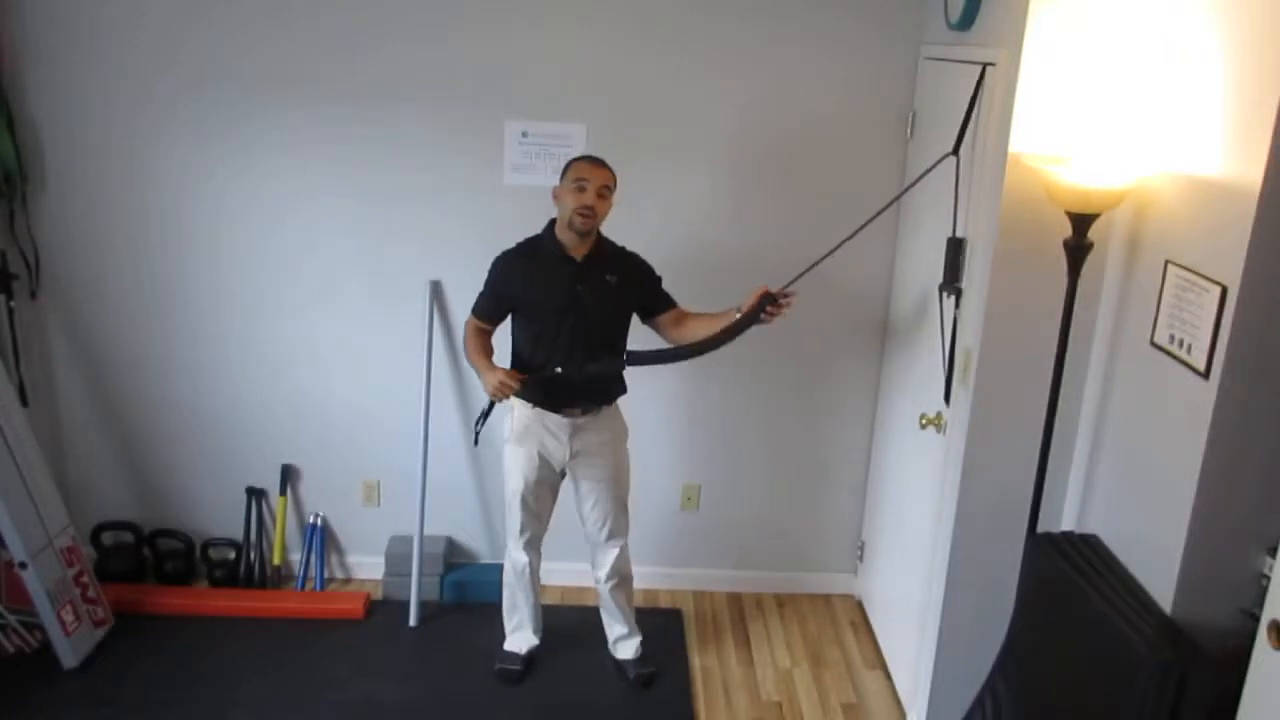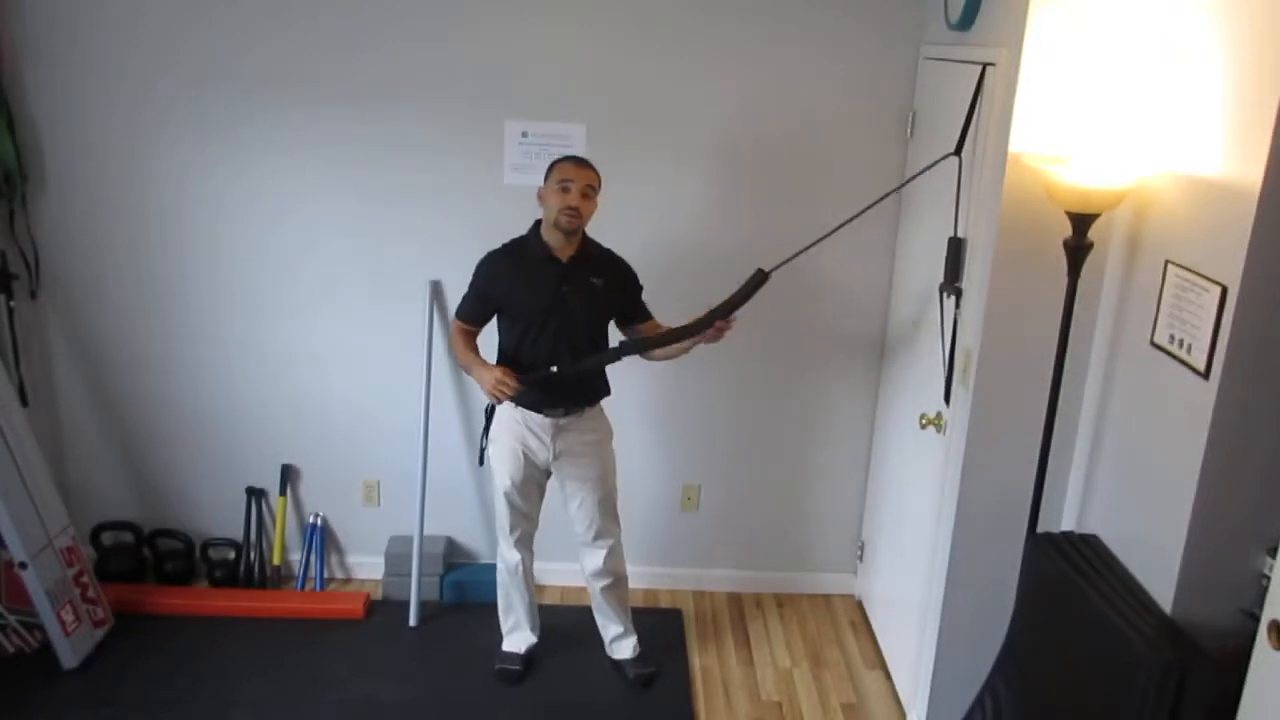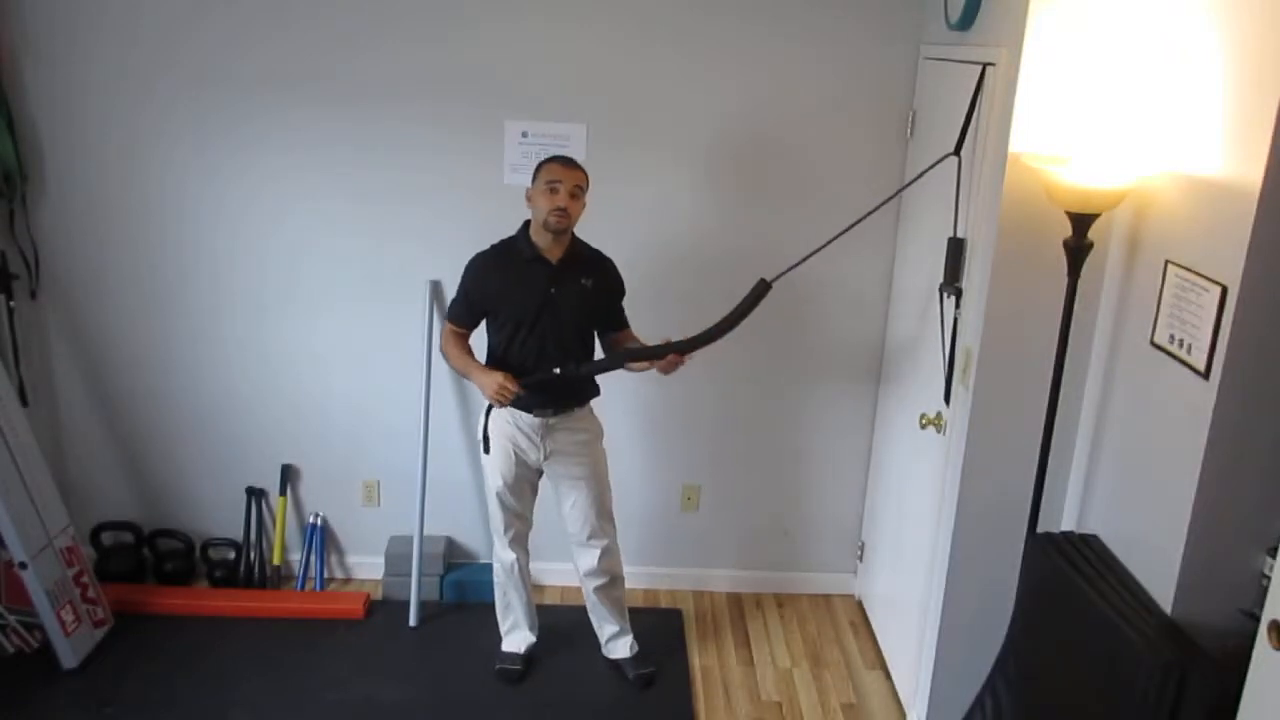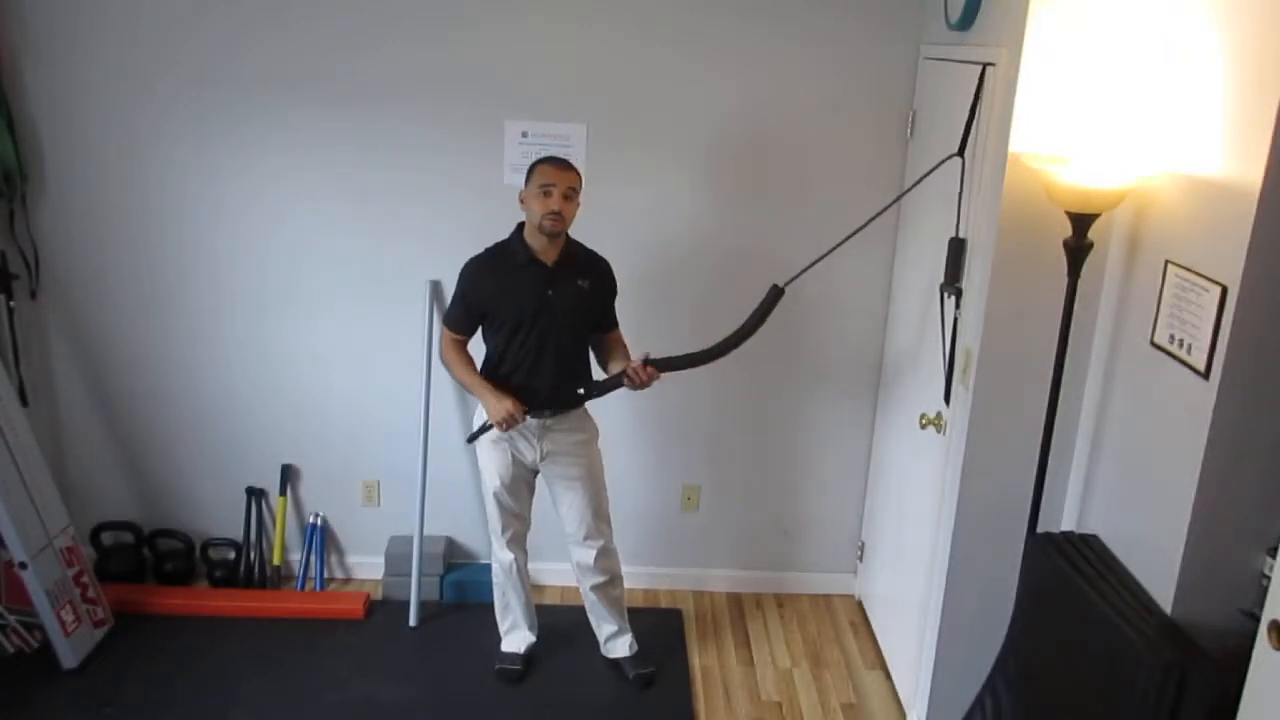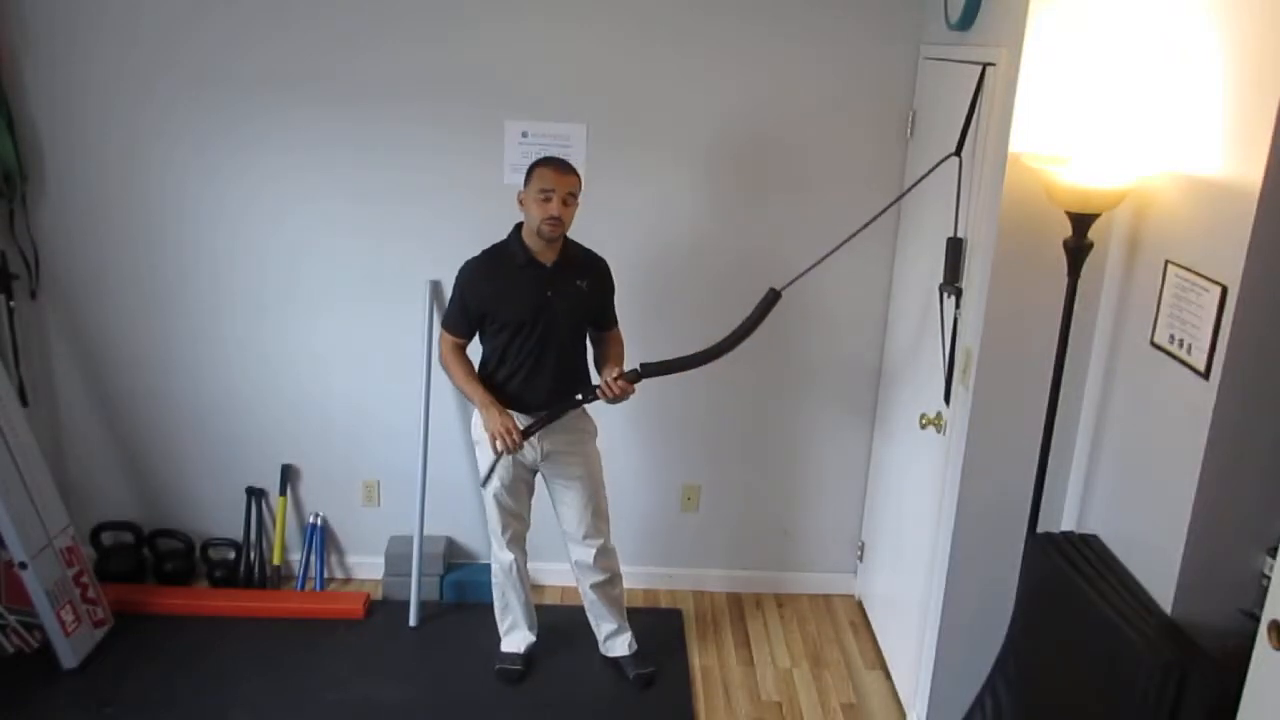
dt=0.2s
person 1, frame 1
left shoulder: (628, 269)
right shoulder: (516, 263)
left elbow: (677, 327)
right elbow: (475, 328)
left wrist: (742, 316)
right wrist: (485, 368)
left hip: (600, 424)
right hip: (531, 422)
left knee: (610, 541)
right knee: (523, 540)
left ankle: (624, 644)
right ankle: (518, 639)
person 1, frame 2
left shoulder: (612, 270)
right shoulder: (501, 264)
left elbow: (648, 339)
right elbow: (460, 332)
left wrist: (695, 336)
right wrist: (480, 368)
left hip: (585, 424)
right hip: (517, 422)
left knee: (601, 542)
right knee: (514, 541)
left ankle: (622, 644)
right ankle: (517, 639)
person 1, frame 3
left shoulder: (600, 270)
right shoulder: (490, 265)
left elbow: (618, 341)
right elbow: (451, 336)
left wrist: (651, 359)
right wrist: (481, 373)
left hip: (575, 424)
right hip: (509, 421)
left knee: (596, 542)
right knee: (509, 542)
left ankle: (619, 644)
right ankle: (516, 639)
person 1, frame 4
left shoulder: (594, 270)
right shoulder: (484, 269)
left elbow: (607, 339)
right elbow: (451, 344)
left wrist: (626, 366)
right wrist: (487, 394)
left hip: (571, 425)
right hip: (502, 428)
left knee: (593, 542)
right knee: (507, 542)
left ankle: (618, 643)
right ankle: (516, 639)
person 1, frame 5
left shoulder: (593, 270)
right shoulder: (482, 271)
left elbow: (607, 335)
right elbow: (450, 348)
left wrist: (612, 374)
right wrist: (488, 408)
left hip: (570, 425)
right hip: (503, 424)
left knee: (591, 542)
right knee: (507, 543)
left ankle: (617, 642)
right ankle: (515, 639)
